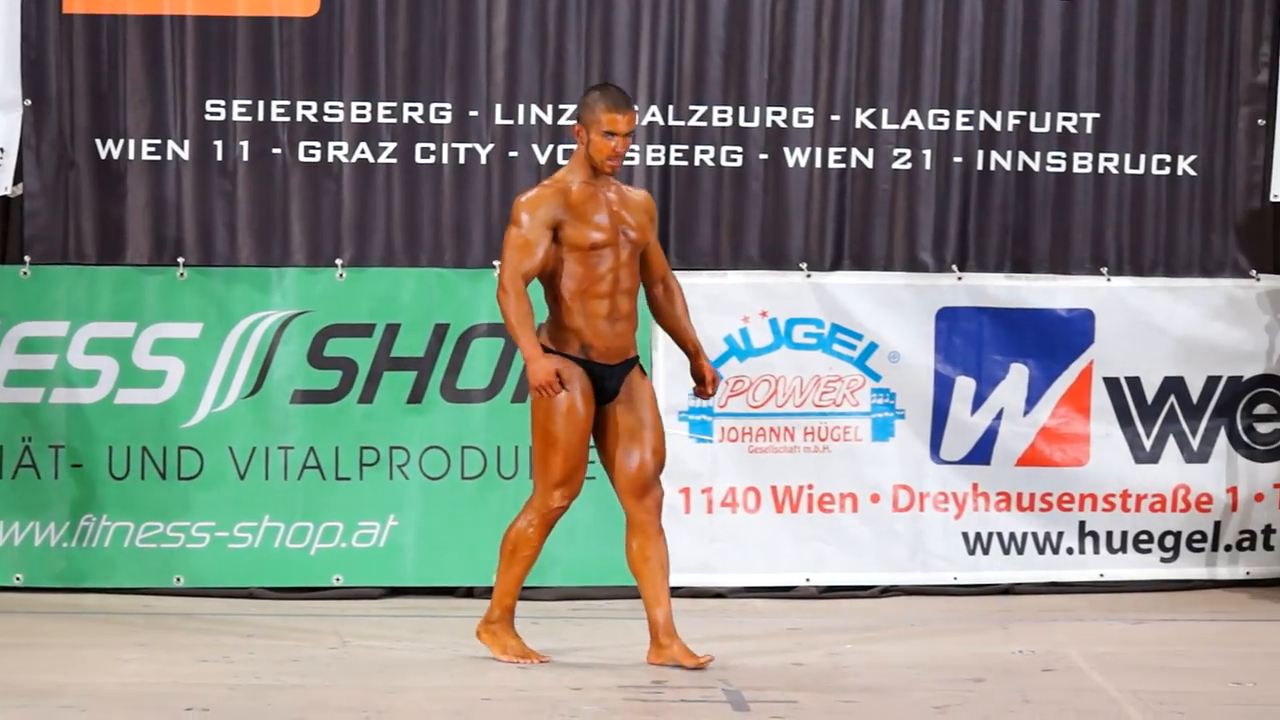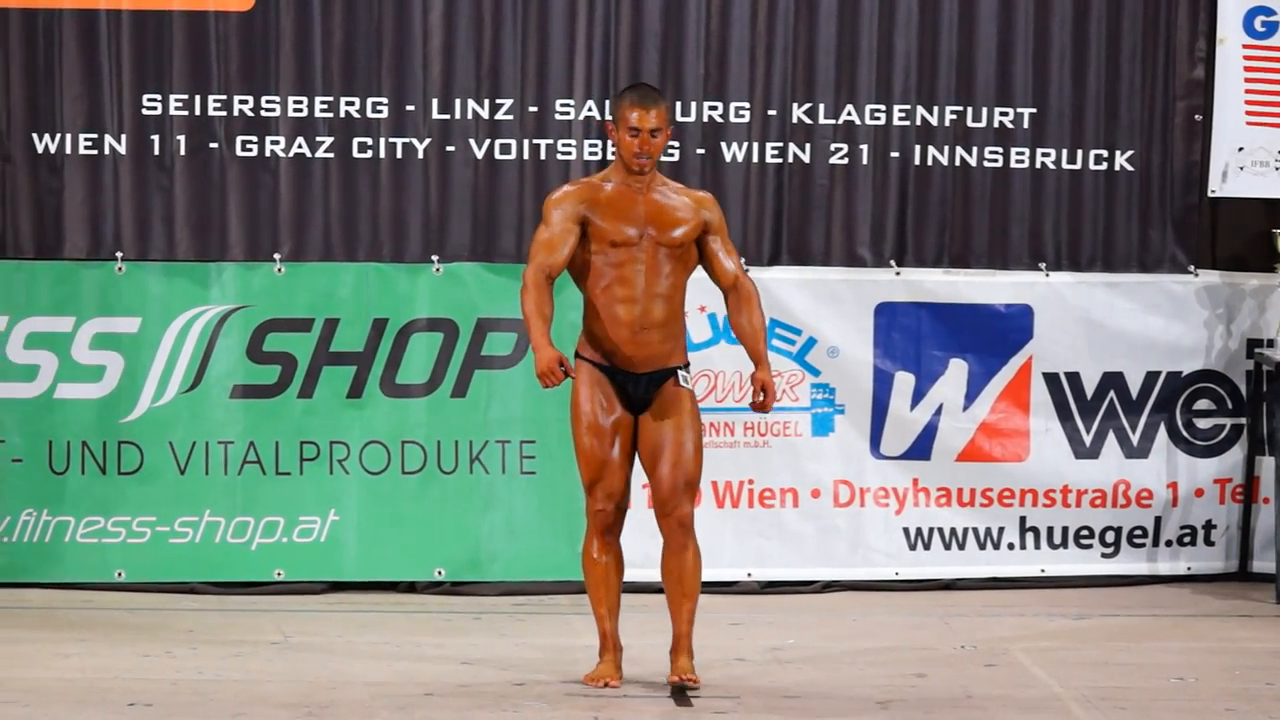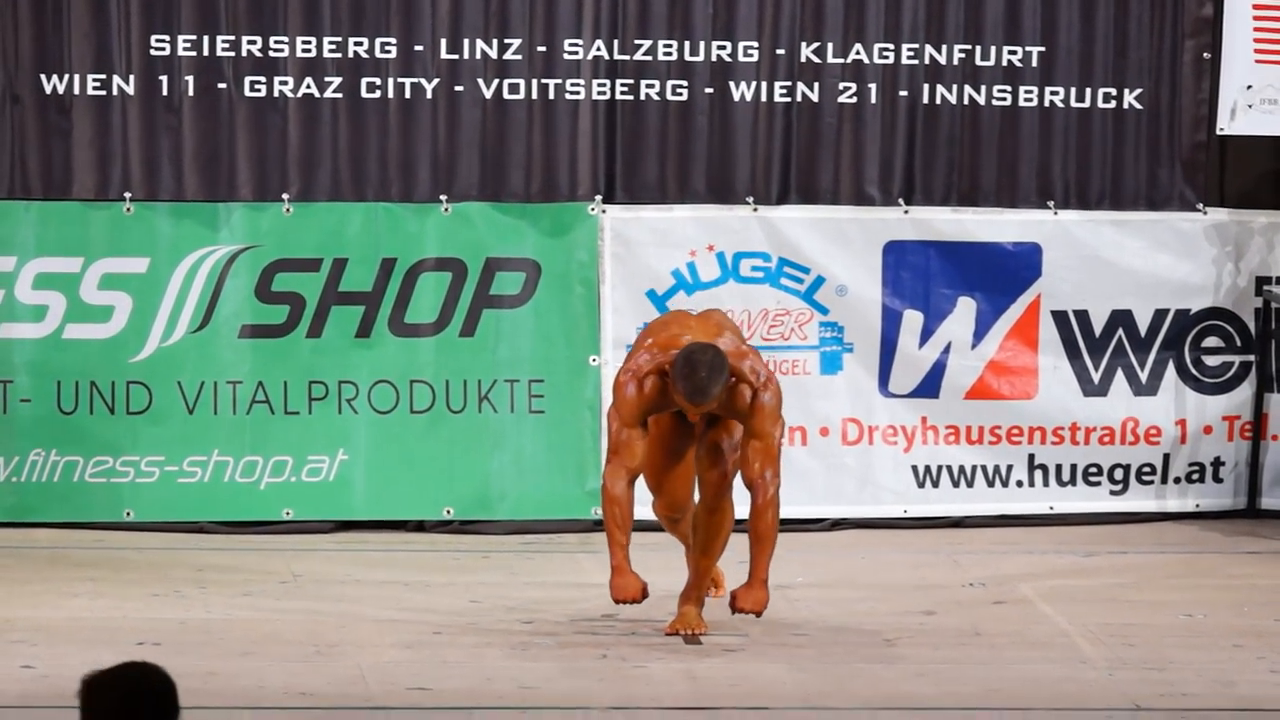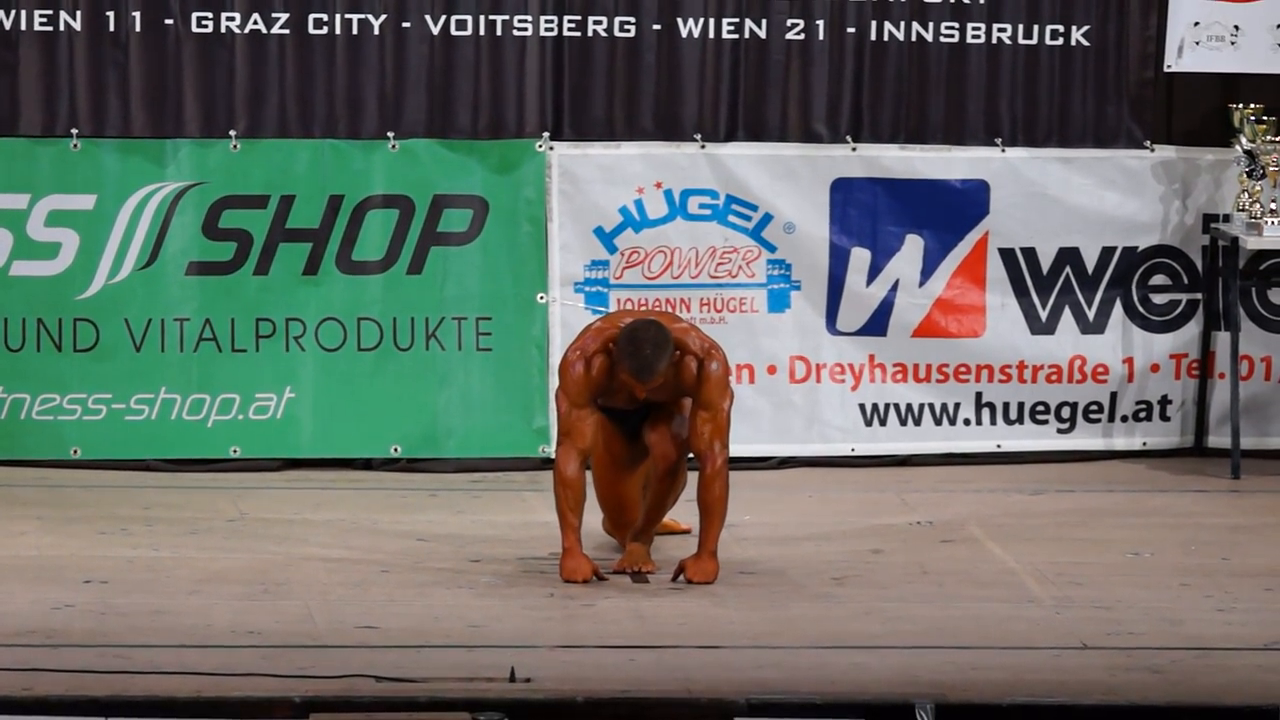
dt=1s
person 1, frame 1
left shoulder: (637, 202)
right shoulder: (544, 202)
left elbow: (660, 281)
right elbow: (512, 282)
left wrist: (696, 351)
right wrist: (530, 353)
left hip: (627, 371)
right hip: (567, 367)
left knee: (646, 503)
right knee: (553, 501)
left ankle: (663, 636)
right ankle: (497, 622)
person 1, frame 2
left shoulder: (698, 206)
right shoulder: (573, 201)
left elbow: (737, 287)
right elbow: (538, 275)
left wrist: (760, 363)
right wrist: (541, 342)
left hip: (669, 381)
right hip: (598, 378)
left knee: (678, 516)
right knee: (604, 518)
left ankle: (683, 651)
right ankle: (609, 652)
person 1, frame 3
left shoulder: (757, 387)
right shoulder: (638, 379)
left elbow: (764, 485)
right elbow: (619, 472)
left wrist: (757, 582)
right wrist: (621, 567)
left hip: (729, 395)
right hip: (660, 390)
left knee: (717, 485)
right knee: (670, 502)
left ankle: (692, 598)
right ankle: (693, 547)
person 1, frame 4
left shoulder: (705, 361)
right shoulder: (583, 359)
left elbow: (713, 456)
right elbow: (570, 453)
left wrist: (707, 554)
right wrist: (571, 550)
left hip: (671, 406)
right hip: (609, 410)
left knee: (668, 453)
right knee: (623, 527)
left ankle: (643, 535)
right ankle: (636, 524)
